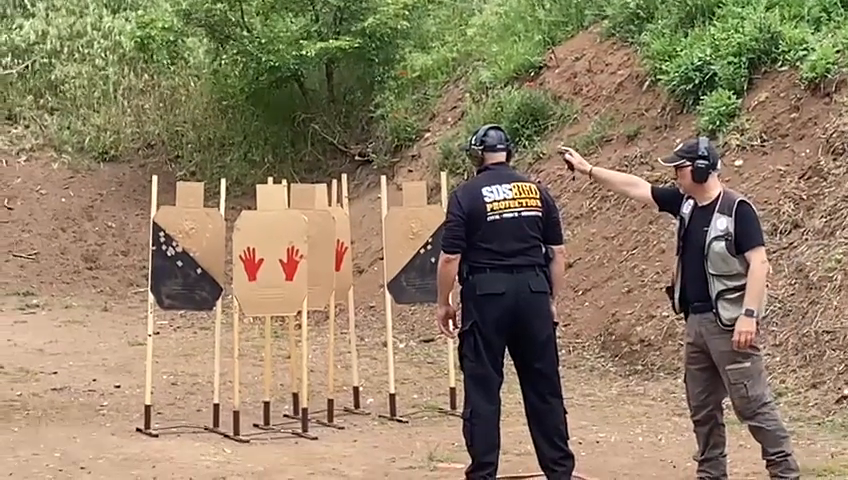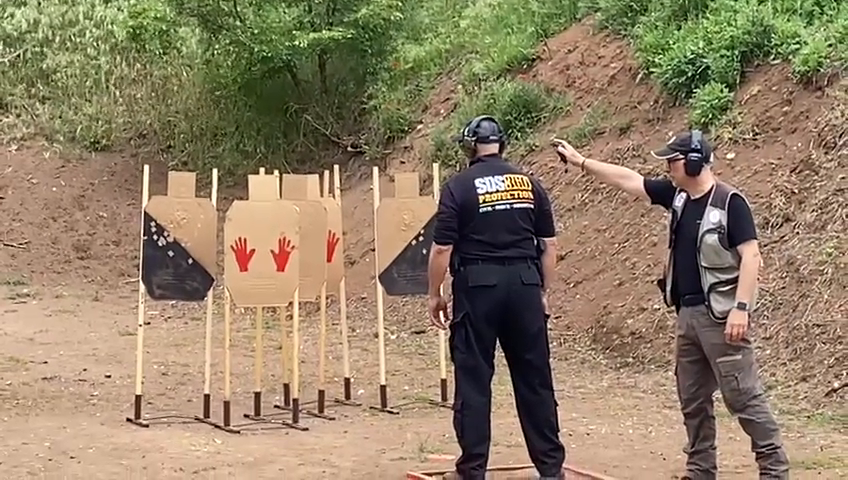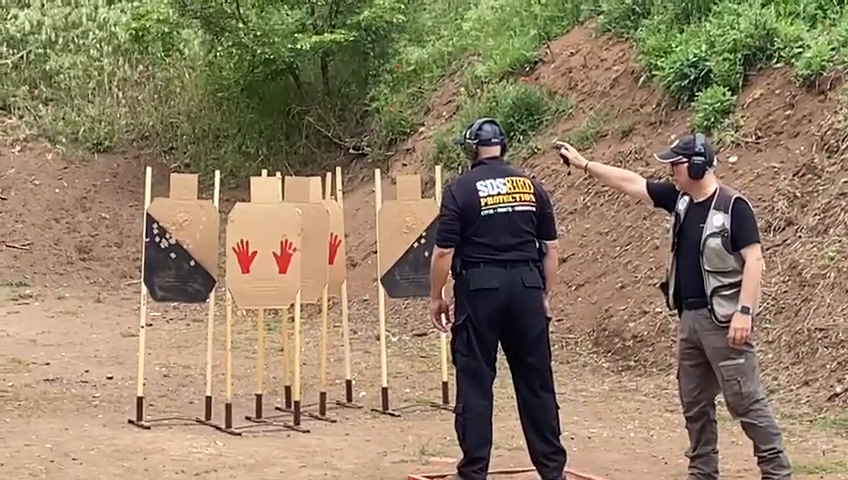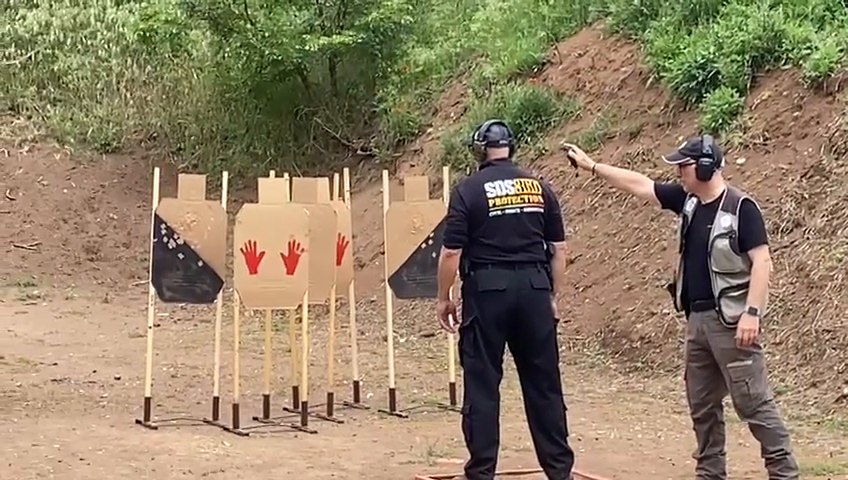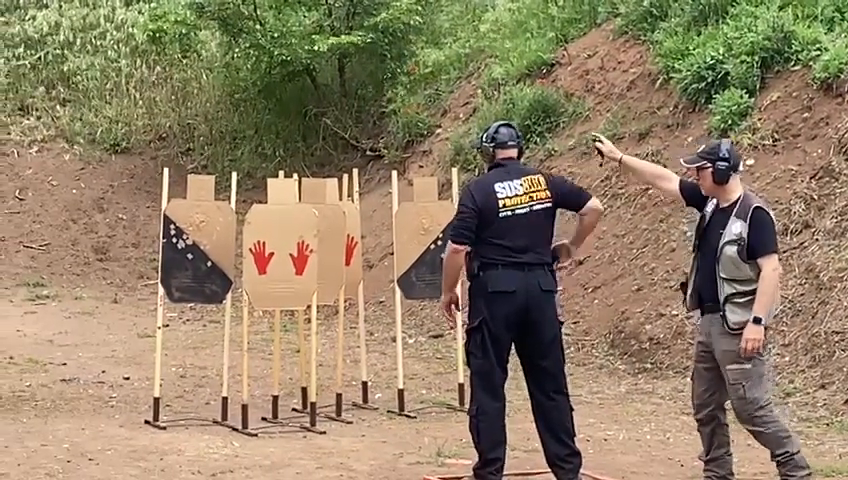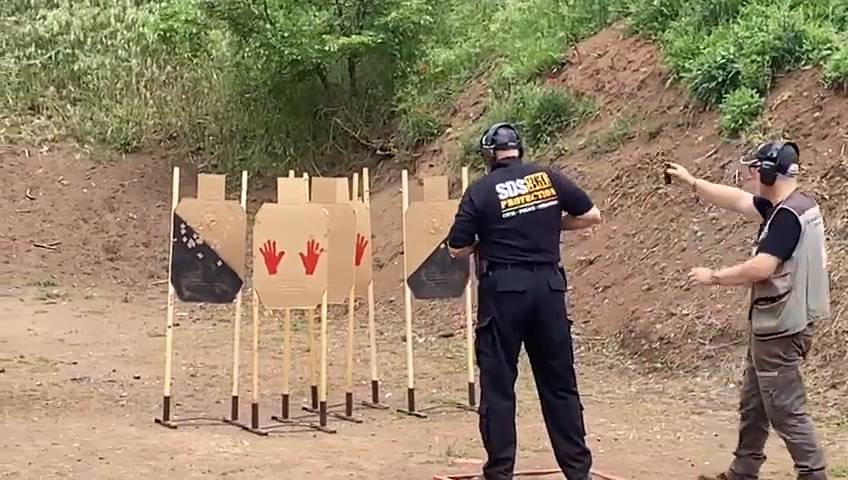
dt=0.5s
person 1, frame 1
left shoulder: (466, 194)
right shoulder: (537, 191)
left elbow: (450, 257)
right elbow: (557, 252)
left wrist: (443, 303)
right wrist: (551, 298)
left hip: (485, 294)
right hip: (533, 292)
left knee: (482, 388)
right knee: (544, 385)
person 1, frame 2
left shoulder: (458, 186)
right shoulder: (529, 183)
left elbow: (442, 248)
right elbow: (549, 244)
left wrist: (434, 294)
right wrist: (543, 289)
left hip: (477, 285)
right hip: (524, 283)
left knee: (473, 378)
right knee: (534, 377)
person 1, frame 3
left shoulder: (461, 188)
right shoulder: (531, 186)
left elbow: (444, 251)
right elbow: (551, 247)
left wrist: (436, 297)
right wrist: (545, 293)
left hip: (479, 288)
right hip: (526, 287)
left knee: (475, 382)
right knee: (536, 381)
person 1, frame 4
left shoulder: (468, 189)
right shoulder: (539, 187)
left elbow: (451, 252)
right elbow: (558, 248)
left wrist: (444, 298)
right wrist: (554, 295)
left hip: (487, 289)
right hip: (533, 288)
left knee: (482, 383)
right knee: (544, 382)
person 1, frame 5
left shoulder: (478, 189)
right shoulder: (545, 182)
left elbow: (457, 248)
right elbow: (593, 207)
left wrist: (448, 292)
right wrist: (571, 246)
left hip: (494, 289)
right hip: (540, 288)
left knee: (488, 384)
right knee: (550, 383)
person 1, frame 6
left shoulder: (480, 191)
right shoulder: (549, 179)
left elbow: (457, 247)
right elbow: (592, 215)
left hip: (503, 289)
right hip: (548, 286)
left knee: (498, 384)
right knee: (559, 381)
person 2, frame 1
left shoulder: (737, 208)
right shoulder: (685, 202)
left elbow: (759, 263)
right elbow: (635, 186)
left wrist: (749, 314)
right wrist: (588, 169)
left hip: (728, 322)
right hip: (696, 322)
left knee: (753, 403)
right knee: (702, 406)
person 2, frame 2
left shoulder: (730, 201)
right shoulder: (677, 195)
left elbow: (751, 256)
right elbow: (628, 179)
left wrist: (741, 307)
right wrist: (581, 161)
left hip: (720, 315)
right hip: (687, 314)
left knee: (743, 396)
right knee: (692, 399)
person 2, frame 3
left shoulder: (733, 205)
right shoulder: (680, 199)
left elbow: (754, 260)
right elbow: (631, 182)
left wrist: (744, 311)
right wrist: (584, 164)
left hip: (722, 319)
right hip: (689, 318)
left knee: (745, 400)
right knee: (694, 403)
person 2, frame 4
left shoulder: (741, 206)
right shoulder: (688, 200)
left elbow: (762, 262)
right elbow: (639, 183)
left wrist: (752, 312)
right wrist: (592, 165)
left hip: (731, 321)
right hip: (697, 319)
left knee: (753, 402)
right knee: (702, 404)
person 2, frame 5
left shoulder: (754, 214)
right shoulder: (710, 202)
left elbow: (771, 270)
right elbow: (663, 179)
left wrist: (758, 321)
right wrist: (618, 158)
left hip: (739, 325)
right hip: (710, 322)
left knee: (751, 406)
right knee: (705, 406)
person 2, frame 6
left shoulder: (789, 213)
right shoulder: (782, 206)
left elbow: (761, 268)
right elbow: (738, 200)
left wrist: (714, 277)
right wrist: (690, 181)
left hip: (782, 328)
right hip: (770, 326)
left knee: (785, 410)
right knee: (752, 403)
